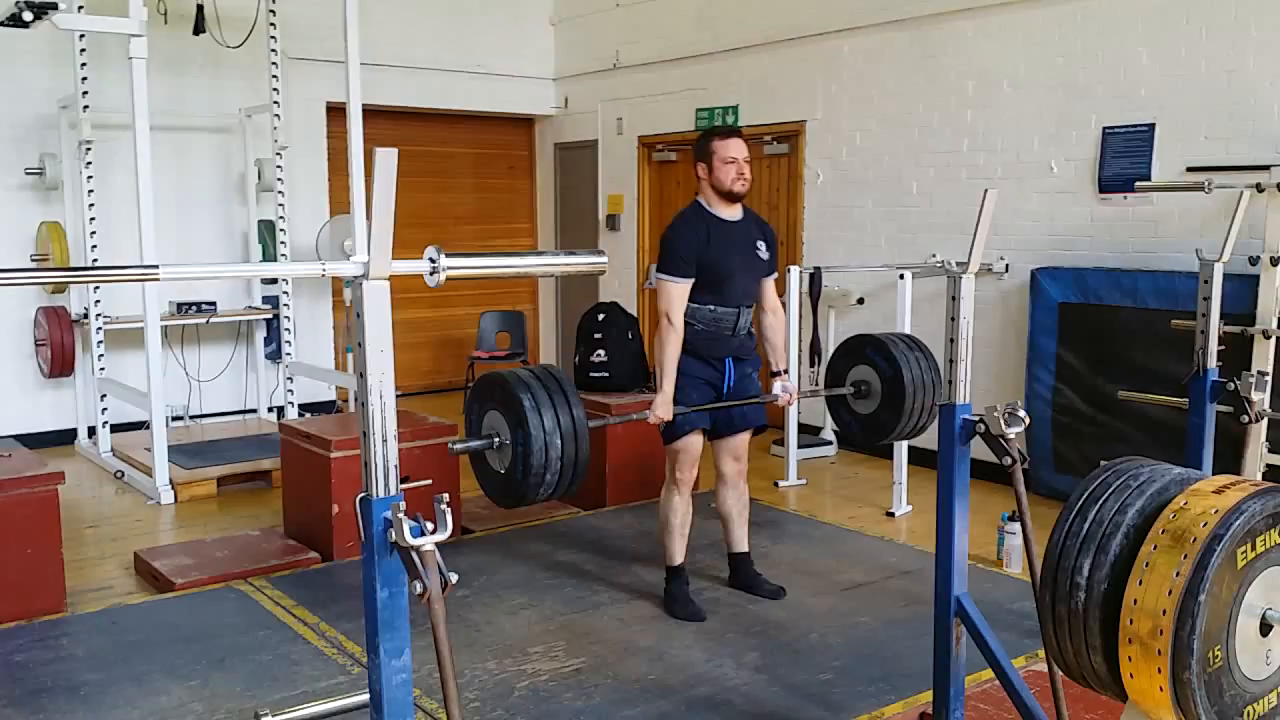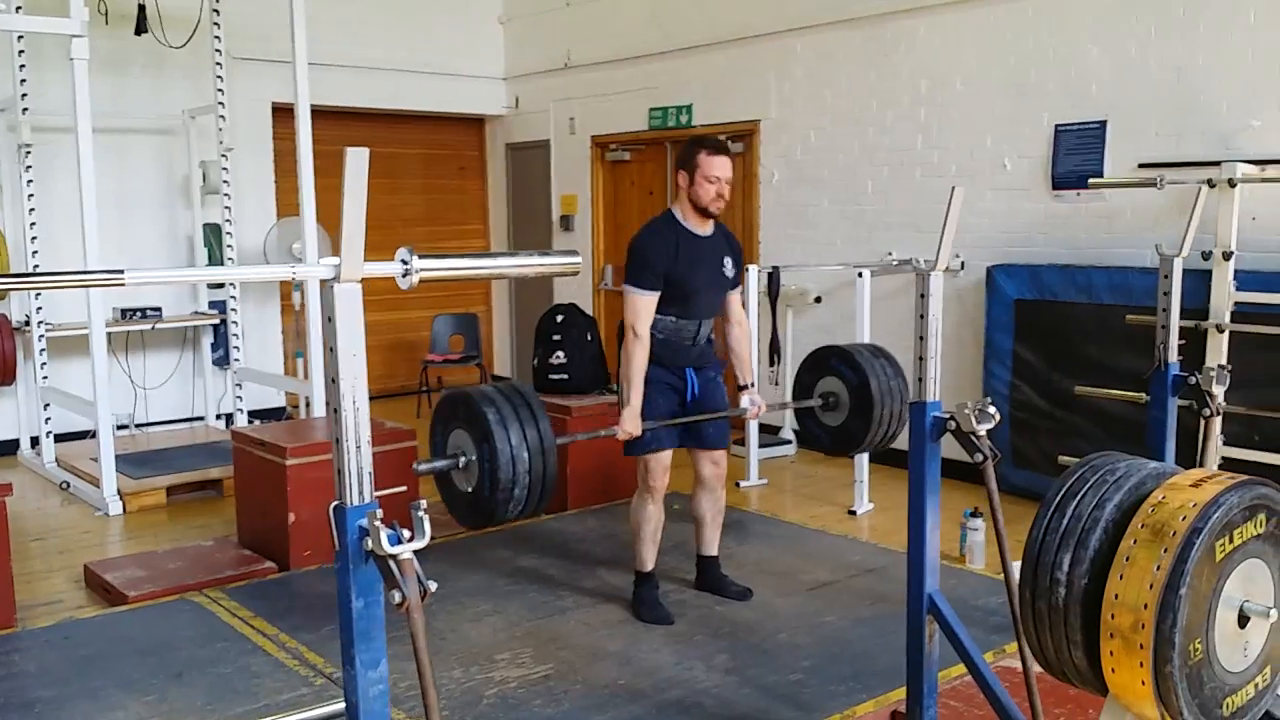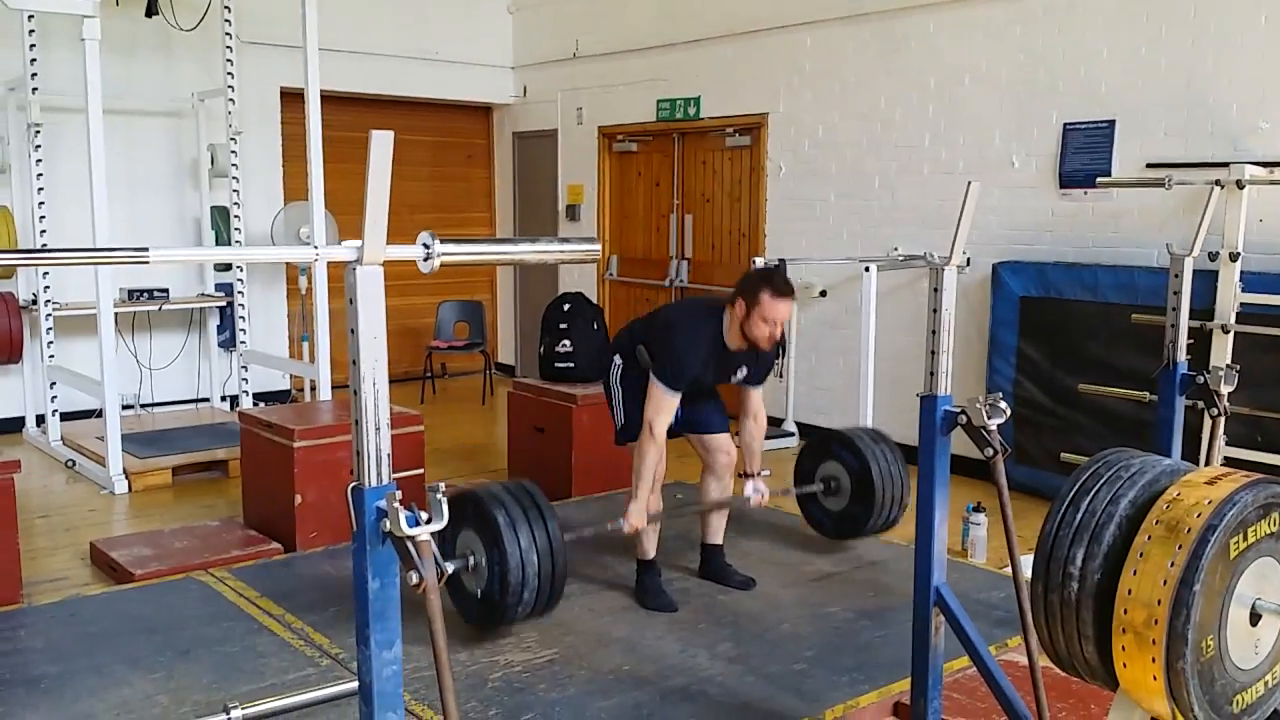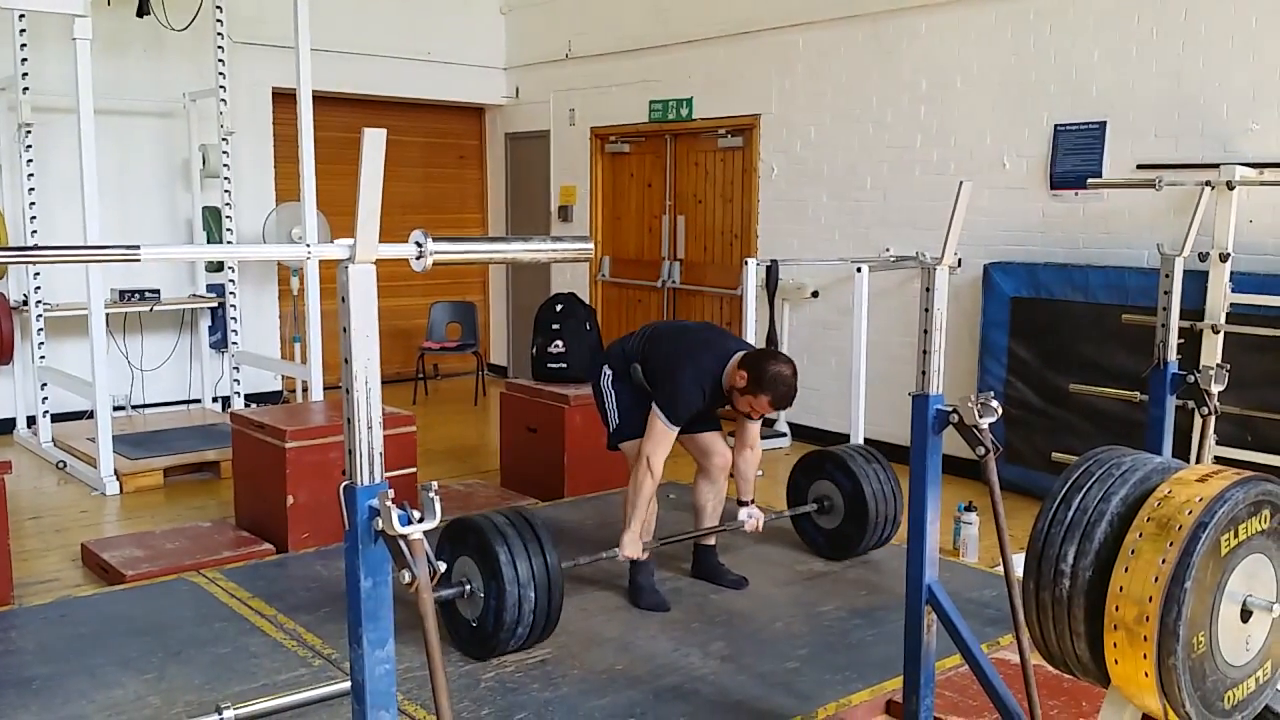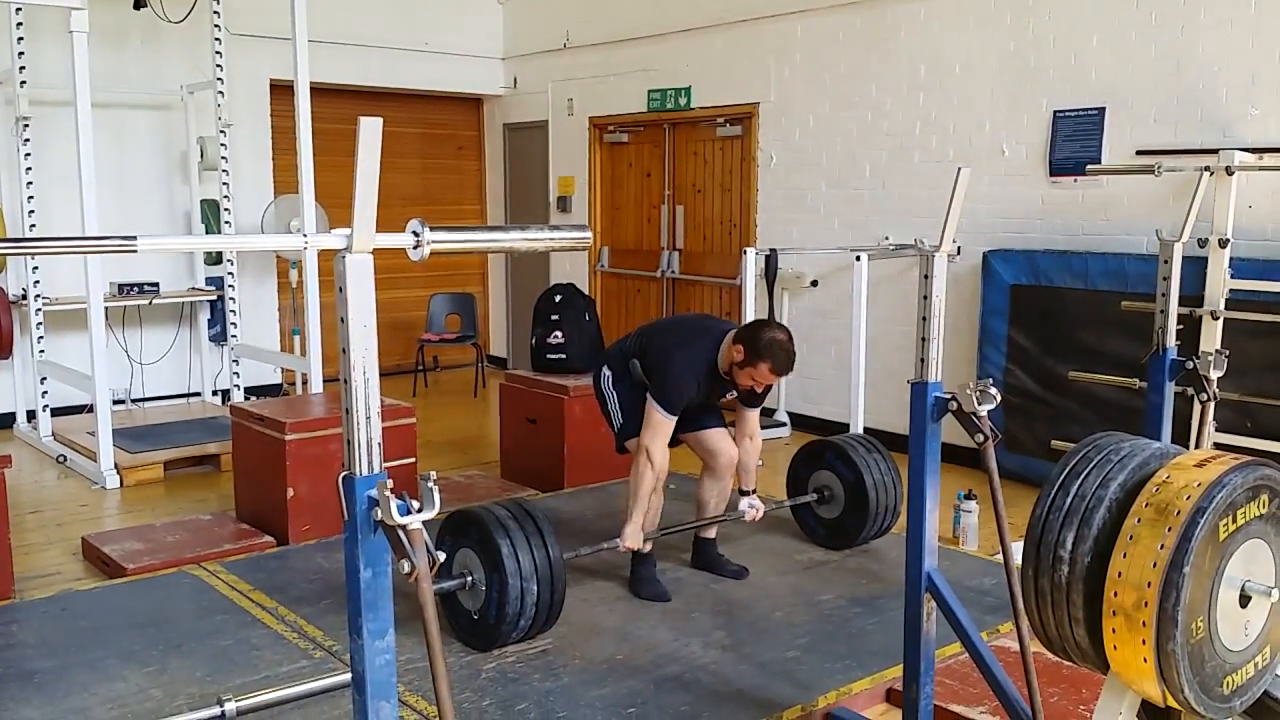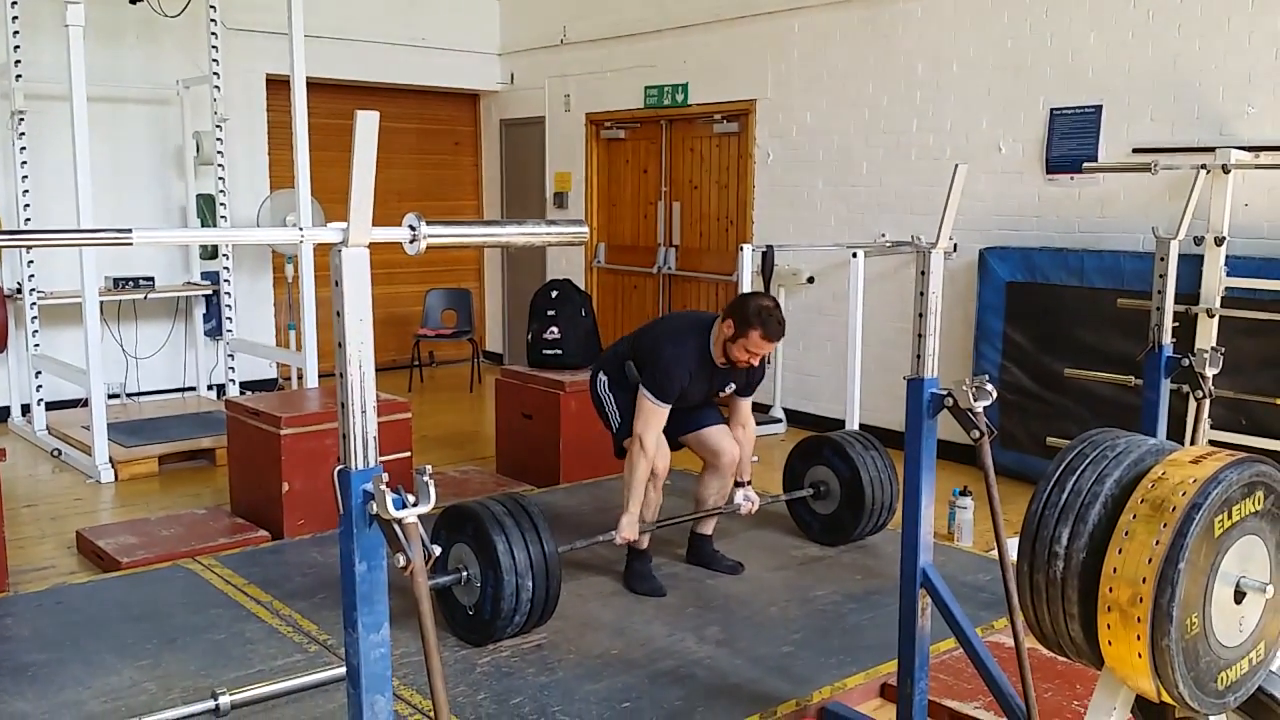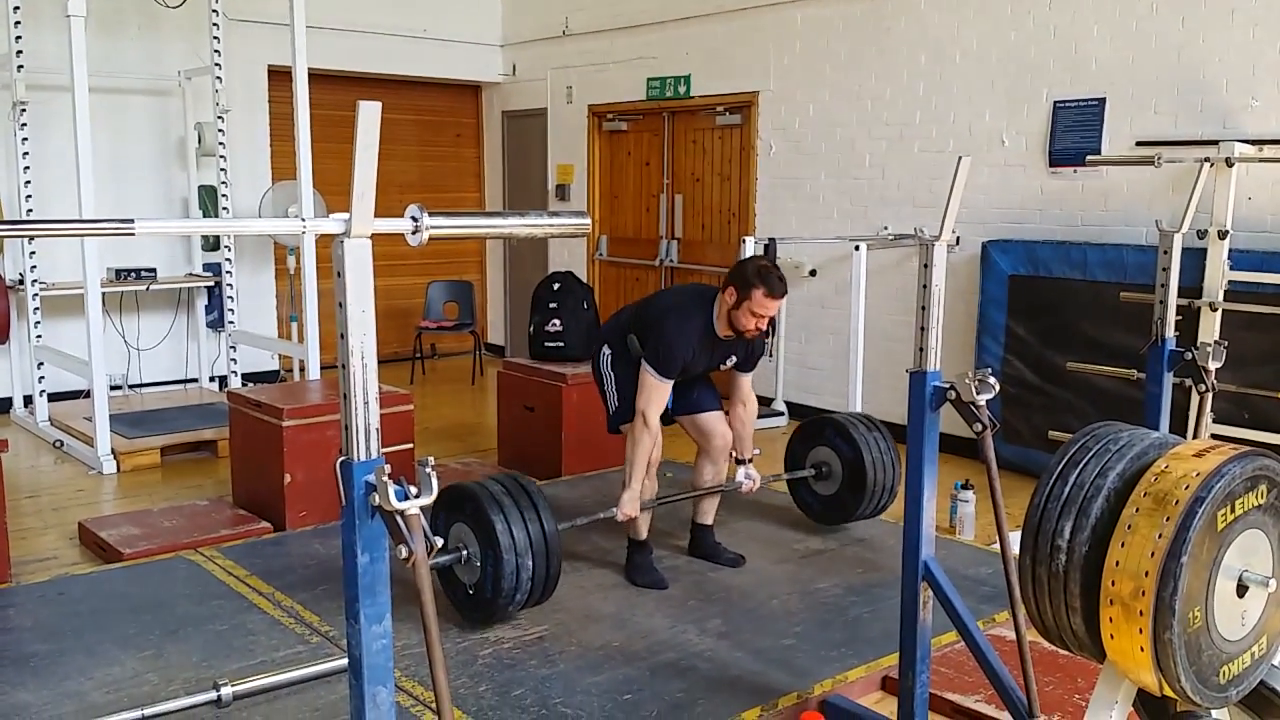
dt=0.4s
person 1, frame 1
left shoulder: (760, 231)
right shoulder: (686, 231)
left elbow: (770, 307)
right elbow: (670, 317)
left wrist: (780, 372)
right wrist: (664, 393)
left hip: (739, 361)
right hip: (690, 364)
left knee: (735, 467)
right knee: (683, 472)
left ankle: (741, 566)
right ankle: (675, 581)
person 1, frame 2
left shoulder: (727, 244)
right shoulder: (654, 241)
left elbow: (736, 320)
right elbow: (637, 330)
left wrist: (746, 386)
right wrist: (631, 407)
left hip: (702, 366)
right hip: (652, 369)
left knee: (714, 471)
right knee: (655, 479)
left ankle: (708, 570)
right ankle: (645, 586)
person 1, frame 3
left shoulder: (762, 349)
right shoulder: (688, 339)
left elbow: (753, 415)
right elbow: (654, 426)
left wrist: (752, 475)
right wrist: (638, 501)
right hip: (636, 370)
left knee: (723, 458)
right knee: (654, 469)
left ankle: (712, 559)
right ankle: (647, 573)
person 1, frame 4
left shoulder: (758, 377)
right shoulder: (690, 381)
left elbow: (748, 447)
right elbow: (651, 459)
left wrist: (747, 503)
right wrist: (631, 532)
left hip: (667, 375)
right hip: (623, 377)
left knee: (718, 460)
right knee: (648, 469)
left ankle: (705, 557)
right ankle: (641, 573)
person 1, frame 5
left shoulder: (757, 366)
right shoulder: (685, 365)
left elbow: (748, 433)
right elbow: (652, 450)
left wrist: (748, 493)
right wrist: (633, 524)
right hip: (627, 377)
left knee: (725, 458)
right knee: (658, 465)
left ankle: (704, 548)
right ankle: (642, 562)
person 1, frame 6
left shoulder: (750, 362)
right shoulder: (676, 354)
left elbow: (742, 422)
right elbow: (644, 440)
left wrist: (743, 485)
right wrist: (630, 515)
right hip: (621, 385)
left knee: (727, 455)
right knee: (658, 463)
left ankle: (701, 545)
right ankle: (637, 559)
person 1, frame 7
left shoulder: (751, 337)
right shoulder: (680, 329)
left elbow: (743, 400)
right elbow: (648, 416)
left wrist: (745, 462)
right wrist: (631, 491)
right hip: (625, 358)
left knee: (719, 440)
right knee: (650, 451)
left ankle: (702, 537)
right ankle: (638, 552)
